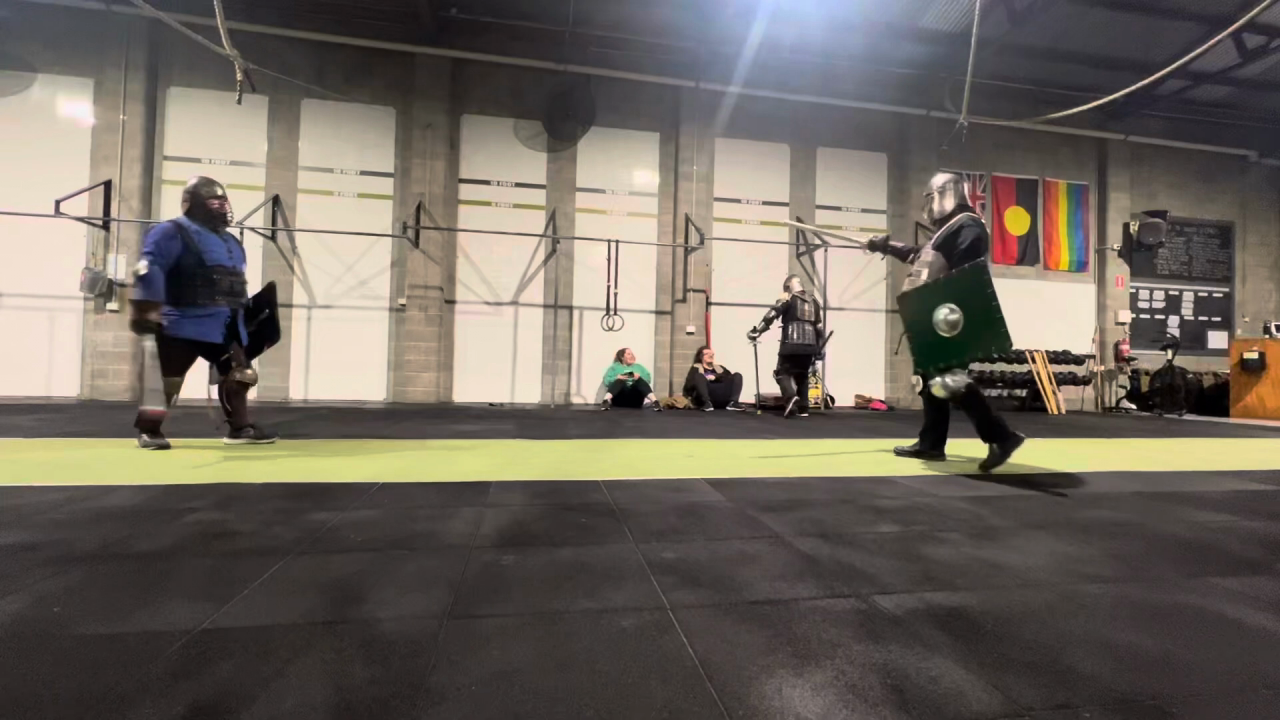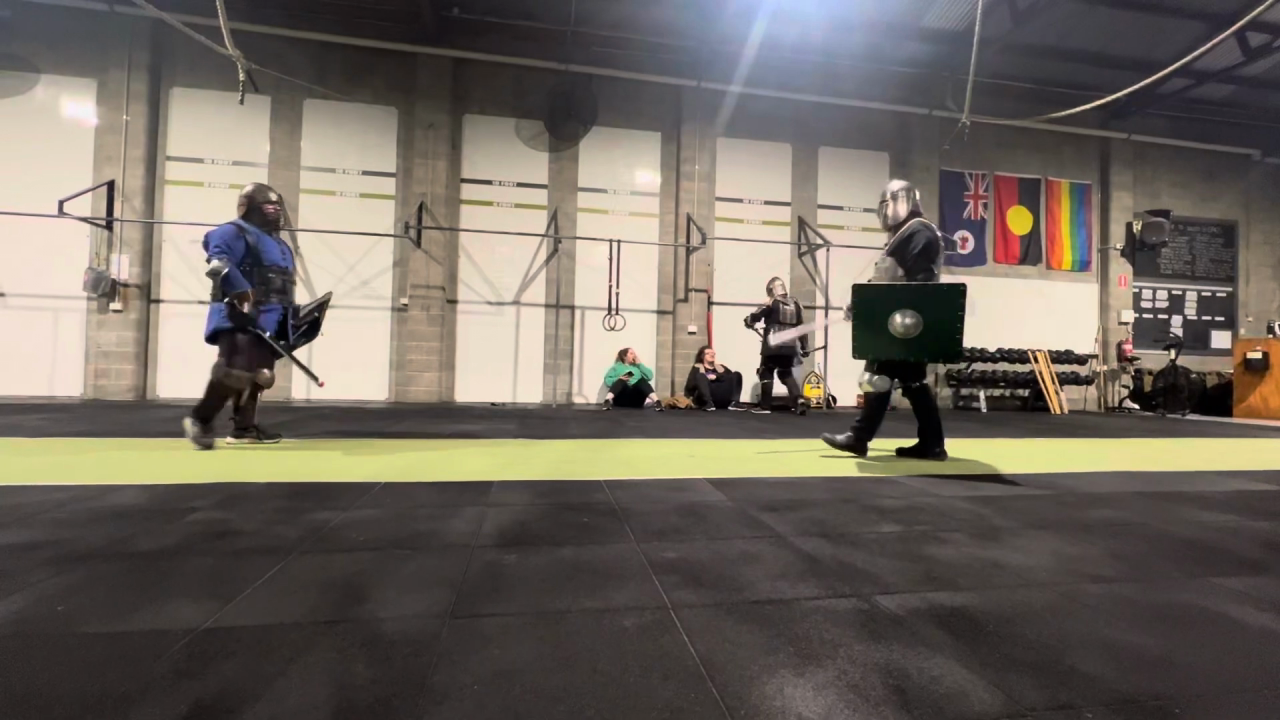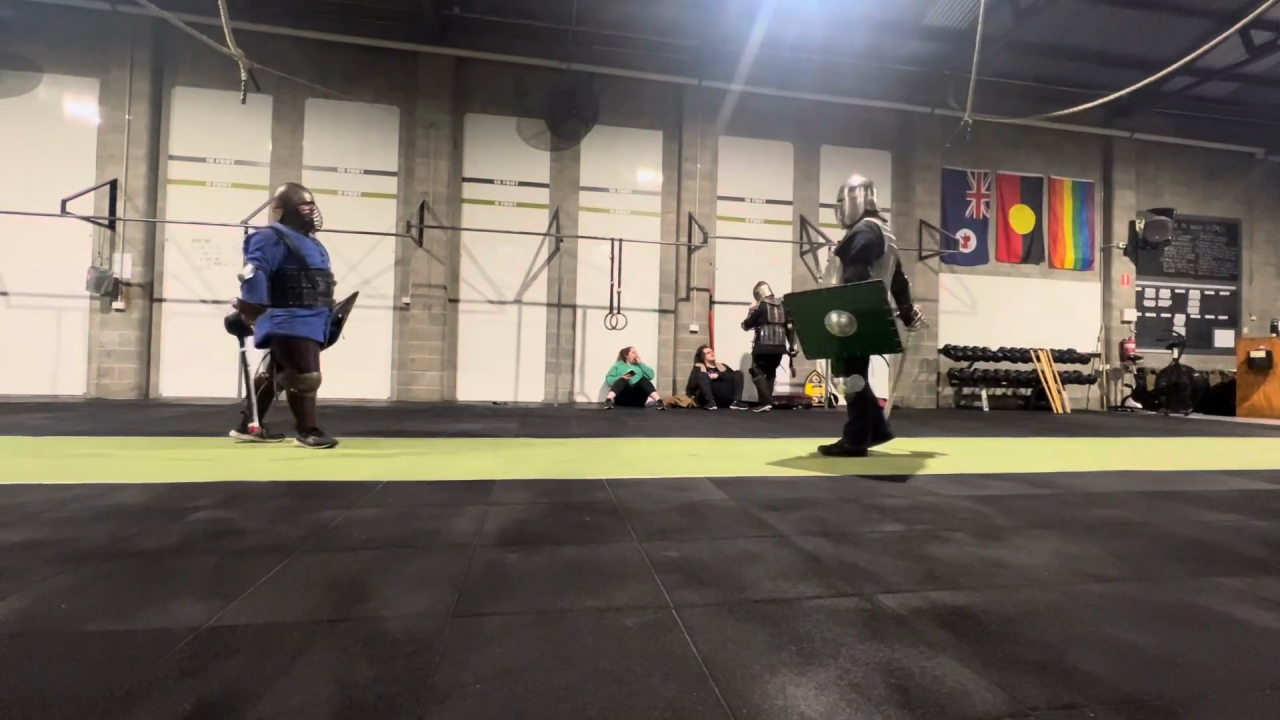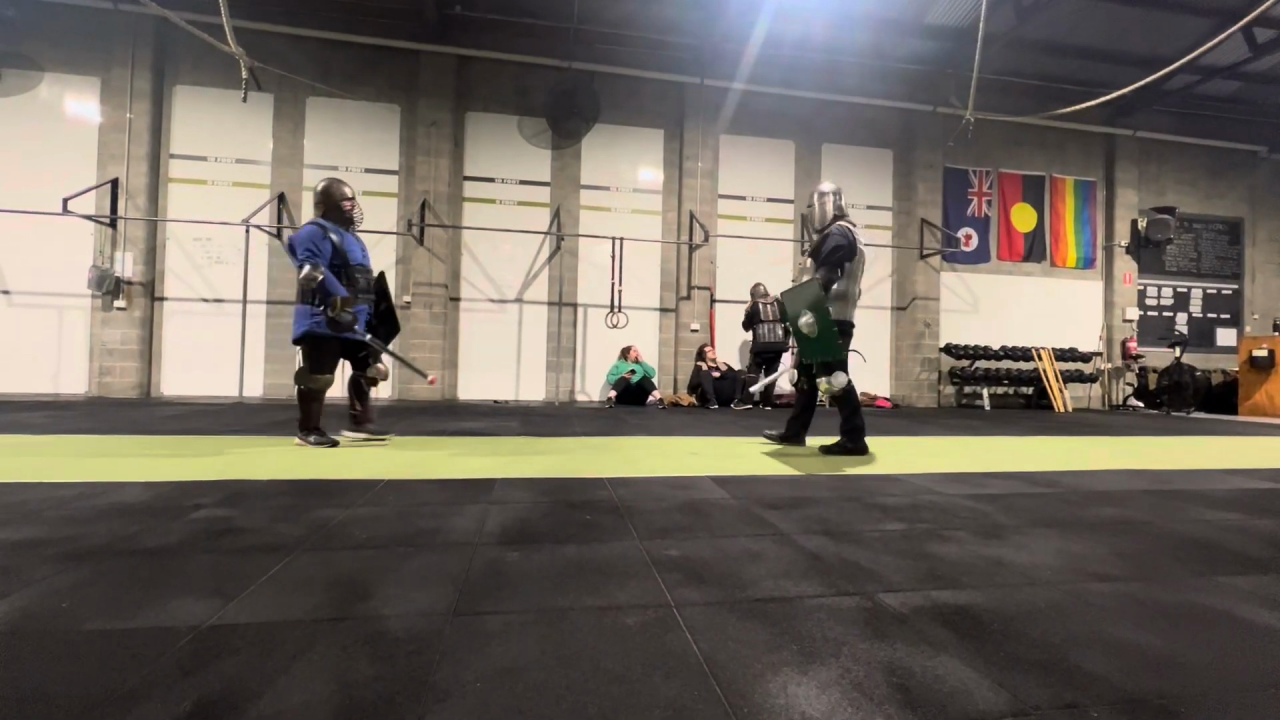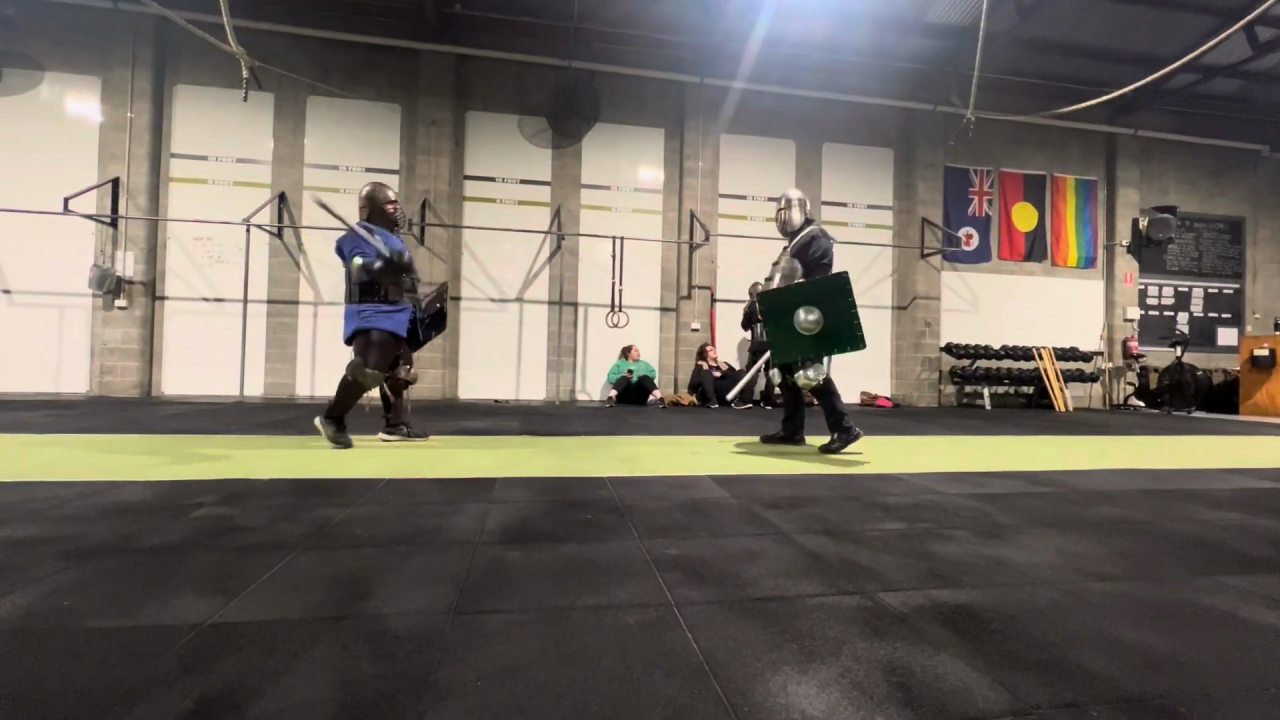
dt=0.5s
person 1, frame 1
left shoulder: (968, 226)
right shoulder: (949, 229)
right elbow: (918, 254)
right wrist: (886, 246)
left knee: (949, 379)
right knee: (930, 380)
left ankle: (1001, 437)
right ankle: (931, 443)
person 1, frame 2
left shoulder: (919, 232)
right shoulder: (907, 234)
left elbow: (923, 279)
right elbow: (890, 278)
left knee: (880, 376)
right knee: (914, 381)
left ankle: (859, 437)
right ankle: (931, 443)
person 1, frame 3
left shoulder: (865, 230)
right shoulder: (879, 231)
left elbow: (856, 276)
right elbow: (897, 278)
right wrist: (907, 311)
left knee: (851, 376)
right knee: (853, 375)
left ankle: (855, 440)
right ankle: (877, 428)
person 1, frame 4
left shoulder: (838, 234)
right shoulder: (835, 236)
left elbow: (826, 277)
left hip: (829, 320)
left knee: (834, 376)
right knee: (805, 375)
left ankle: (854, 438)
right ankle: (795, 431)
person 1, frame 5
left shoulder: (815, 238)
right shoulder: (793, 244)
left elbow: (820, 279)
right knee: (786, 376)
left ankle: (843, 428)
right ankle: (792, 430)
person 2, frame 1
left shoulder: (229, 241)
right shoulder: (173, 232)
left elbow: (237, 282)
right elbow: (149, 269)
left wrist: (246, 313)
right wrist: (148, 307)
left hip: (224, 324)
right hip: (185, 319)
left knee: (238, 372)
right knee: (168, 376)
left ankle: (241, 429)
right ankle: (148, 431)
person 2, frame 2
left shoulder: (278, 243)
right shoulder: (233, 233)
left elbow: (283, 283)
right elbow: (220, 266)
right wrist: (241, 298)
left hip: (270, 321)
right hip: (240, 317)
left knee: (259, 373)
right knee: (236, 368)
left ankle: (245, 428)
right ankle: (200, 419)
person 2, frame 3
left shoulder: (310, 242)
right shoulder: (273, 238)
left elbow: (319, 283)
right elbow: (253, 273)
left wrist: (329, 316)
right wrist: (248, 310)
left hip: (309, 321)
right hip: (289, 320)
left knee: (276, 374)
right knee: (304, 374)
left ankle: (248, 426)
right ankle: (308, 431)
person 2, frame 4
left shoulder: (348, 235)
right shoulder: (314, 233)
left elbow: (361, 277)
right elbow: (314, 273)
left wrist: (365, 309)
right wrist: (341, 303)
left hip: (354, 319)
right hip: (323, 318)
left knee: (368, 367)
right knee: (317, 374)
left ankle: (360, 422)
right ankle: (309, 430)
person 2, frame 5
left shoulder: (392, 238)
right shoulder: (362, 234)
right elbow: (359, 267)
left wrist: (414, 313)
right wrist: (384, 266)
left hip: (397, 318)
right hip: (373, 316)
left knee: (400, 372)
right knee: (369, 369)
left ankle: (396, 426)
right ankle: (332, 418)
